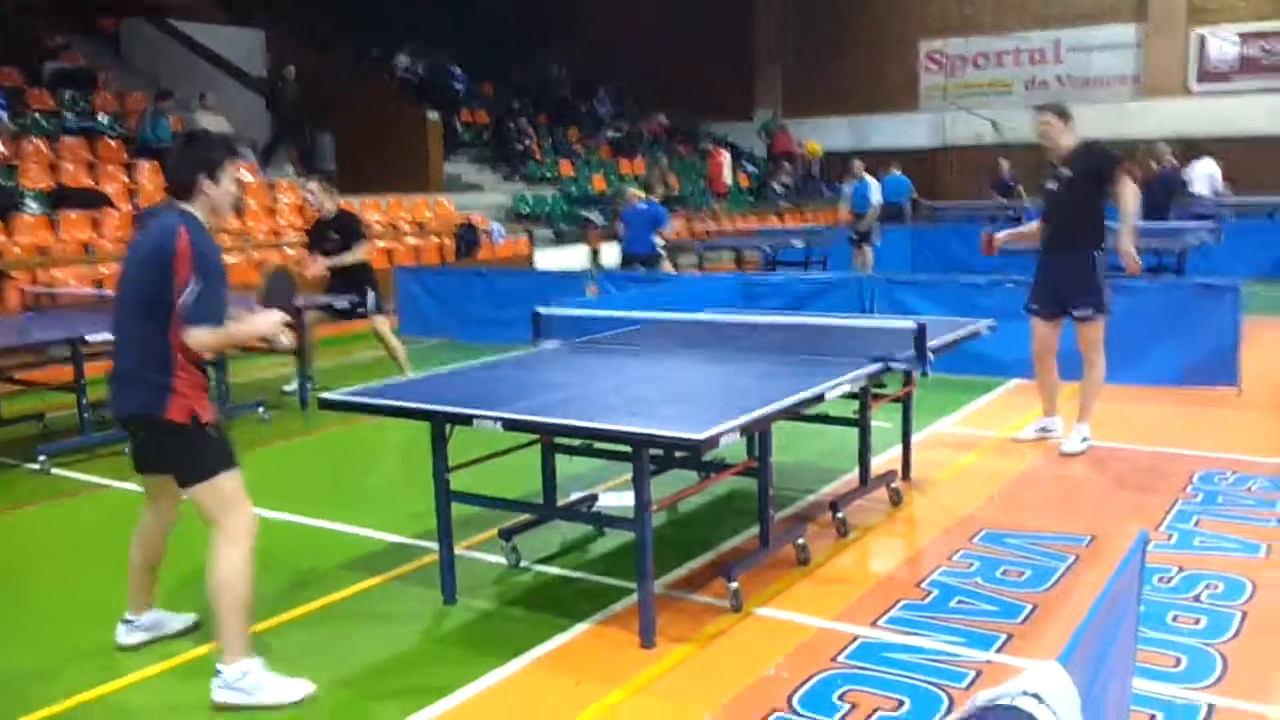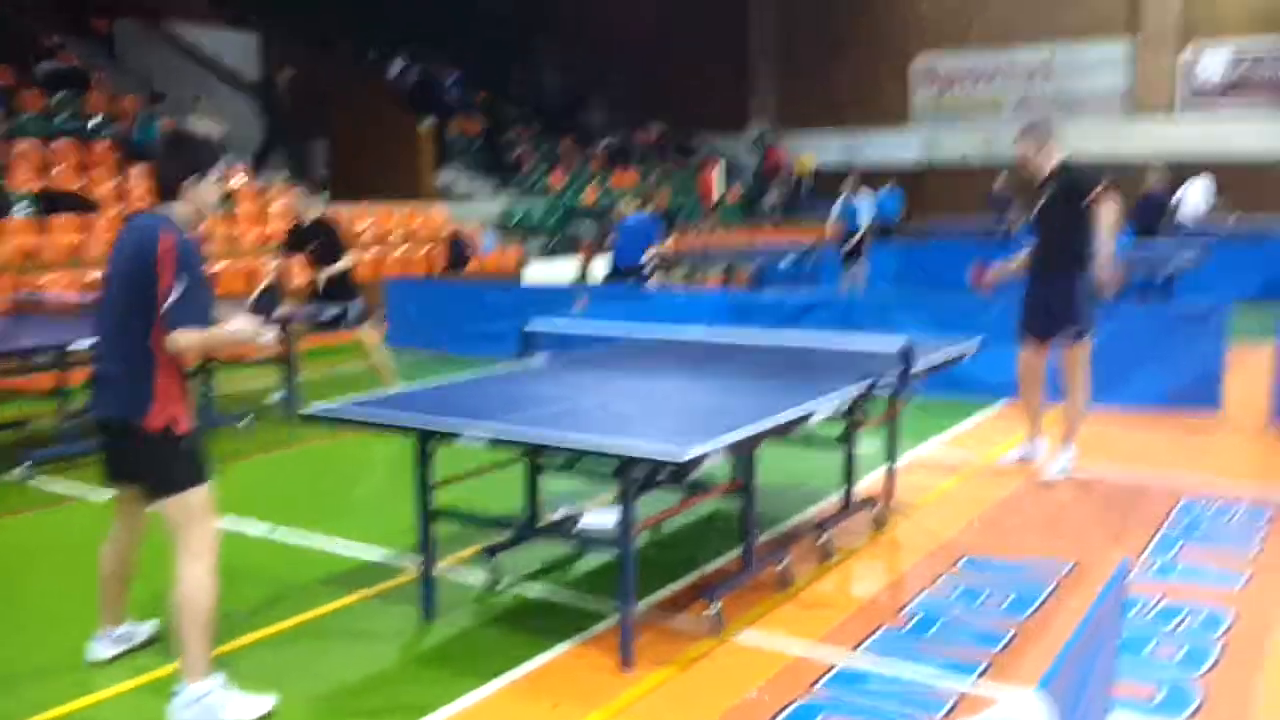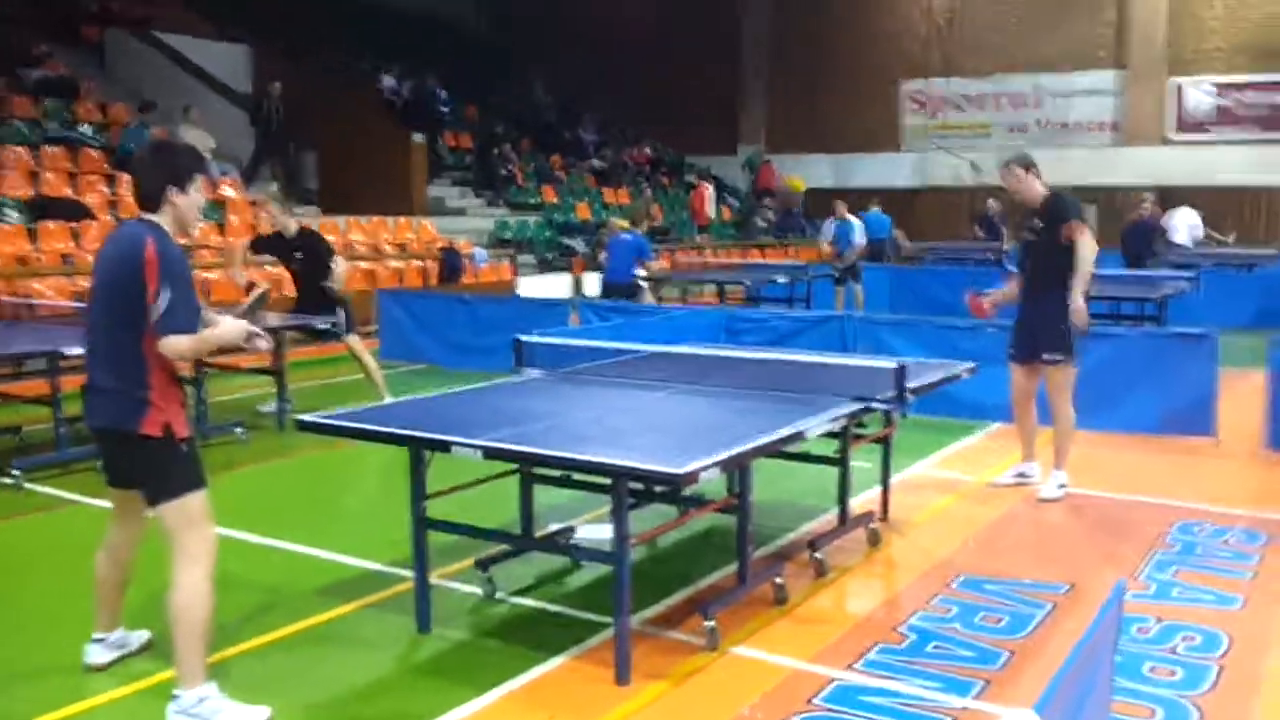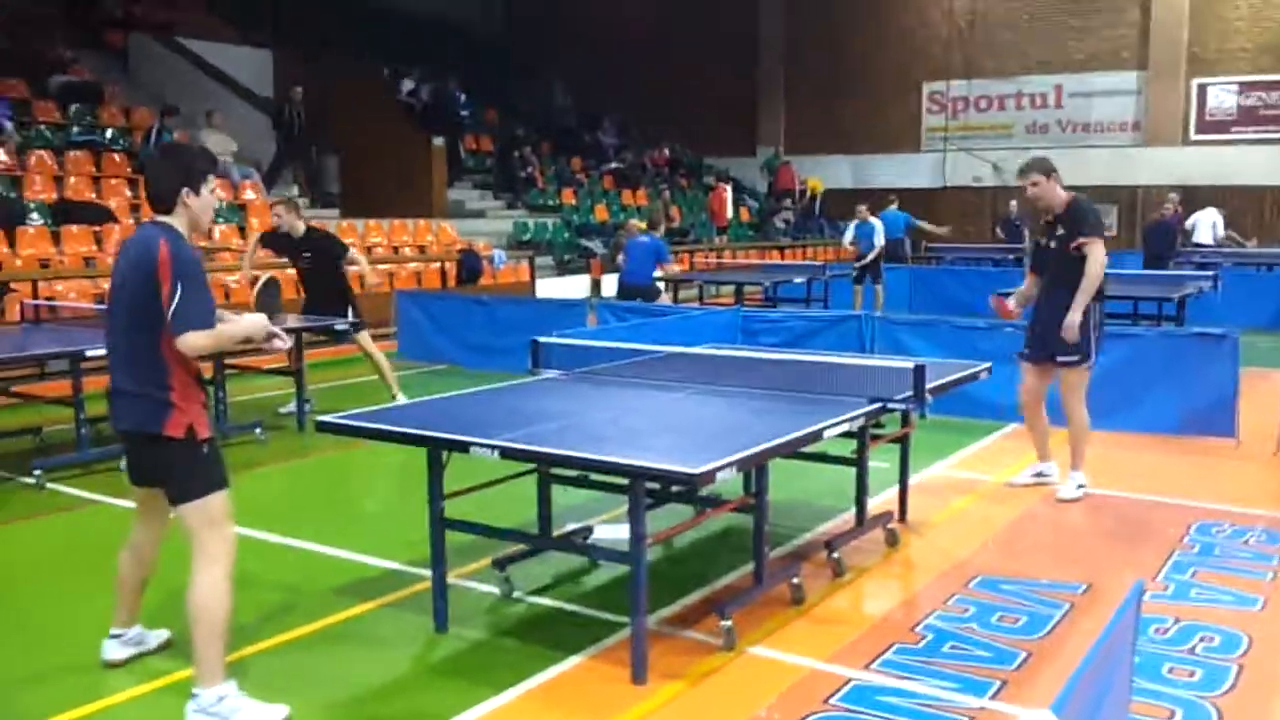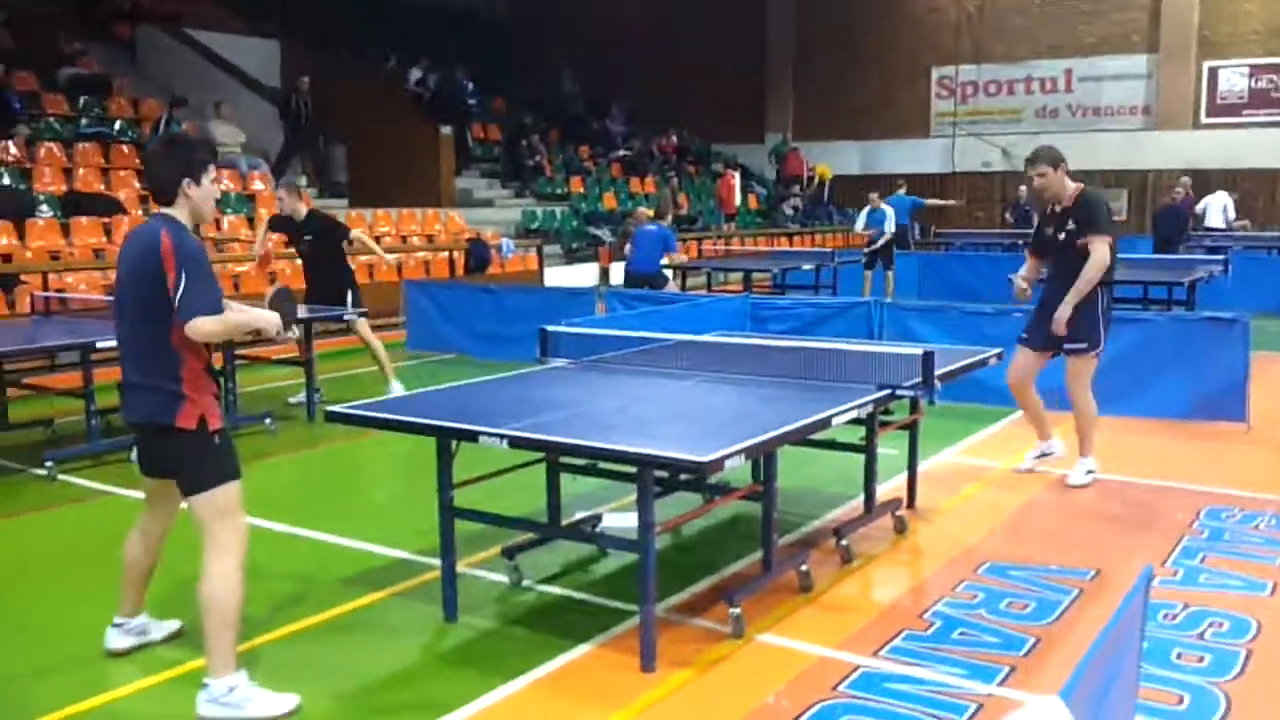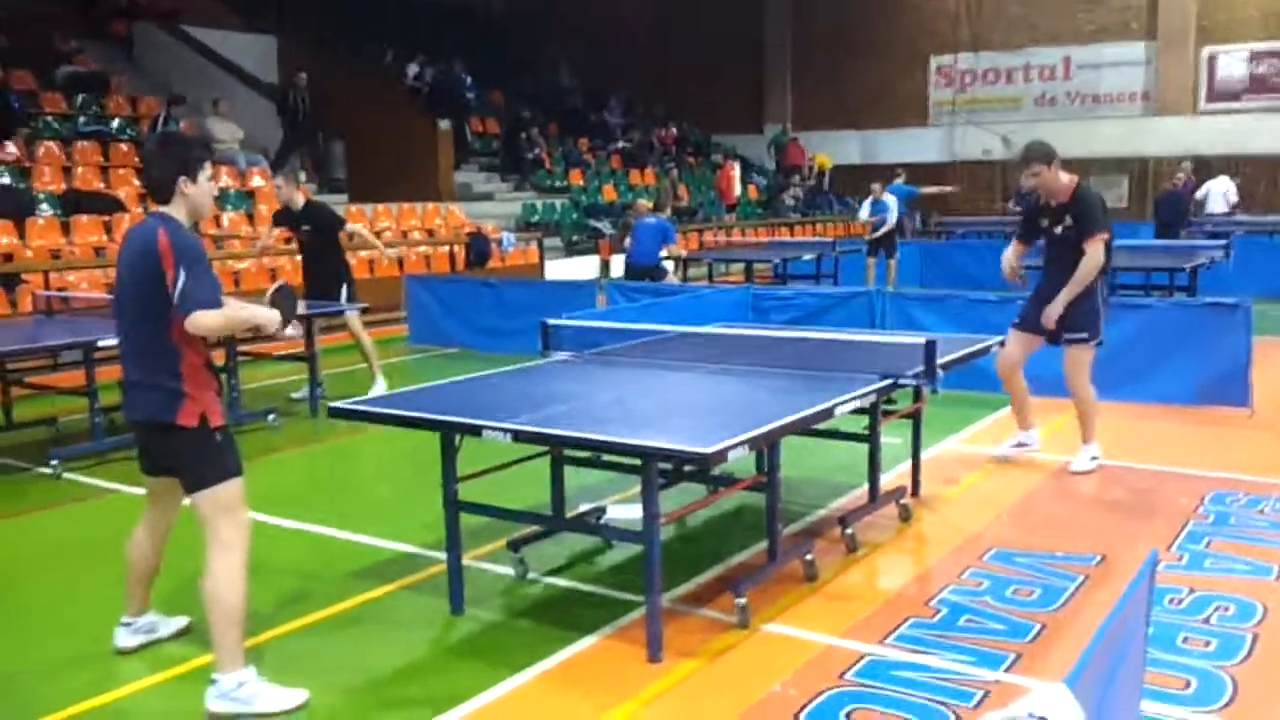
dt=0.1s
person 1, frame 1
left shoulder: (152, 230)
right shoulder: (193, 241)
right elbow: (200, 337)
left wrist: (239, 324)
right wrist: (256, 328)
left hip: (139, 395)
right hip: (174, 400)
left knee: (161, 505)
right knee: (235, 523)
left ankle: (139, 617)
right ankle: (236, 672)
person 1, frame 2
left shoulder: (136, 232)
right shoulder: (176, 245)
right elbow: (185, 341)
left wrist: (228, 326)
right wrist: (235, 333)
left hip: (114, 401)
right hip: (153, 409)
left knee: (128, 516)
right knee: (199, 540)
left ankle: (111, 631)
person 1, frame 3
left shoulder: (120, 241)
right shoulder: (162, 252)
right elbow: (176, 346)
left wrist: (218, 326)
right wrist: (224, 333)
left hip: (110, 407)
right hip: (149, 415)
left knee: (125, 521)
right knee: (196, 546)
left ankle: (105, 637)
person 1, frame 4
left shoulder: (136, 245)
right shoulder: (175, 253)
right elbow: (194, 341)
left wrist: (237, 324)
right wrist: (246, 327)
left hip: (135, 410)
right hip: (172, 416)
left knee: (150, 521)
right knee: (216, 546)
left ankle: (123, 633)
person 1, frame 5
left shoulder: (141, 238)
right shoulder: (179, 243)
right elbow: (202, 328)
left wrist: (240, 314)
right wrist: (254, 318)
left hip: (147, 402)
right hip: (183, 407)
left knee: (157, 510)
right knee: (227, 536)
left ankle: (127, 623)
person 1, frame 6
left shoulder: (139, 236)
right shoulder: (176, 240)
right elbow: (202, 321)
left wrist: (244, 314)
right wrist: (254, 314)
left hip: (147, 398)
right hip: (185, 404)
left knee: (159, 508)
right knee: (230, 534)
left ankle: (135, 621)
person 2, frame 1
left shoulder: (1092, 154)
right shoulder: (1053, 172)
left elbow: (1128, 189)
left wrist: (1125, 238)
right wrist: (1007, 235)
left hip: (1084, 262)
right hip: (1050, 264)
left knee: (1091, 351)
right knee: (1041, 350)
left ankle: (1082, 427)
right ankle: (1050, 420)
person 2, frame 2
left shoulder: (1071, 176)
right shoulder: (1042, 192)
left elbow: (1108, 205)
left wrist: (1103, 257)
right wrist: (999, 271)
left hip: (1073, 284)
right hip: (1040, 286)
left knee: (1074, 374)
right knee: (1028, 372)
left ankle: (1066, 452)
right ankle: (1033, 444)
person 2, frame 3
left shoulder: (1059, 204)
right shoulder: (1031, 222)
left elbow: (1086, 243)
left wrist: (1077, 294)
right wrist: (994, 299)
left hip: (1059, 309)
right hip: (1030, 310)
left knee: (1058, 397)
right knee: (1021, 395)
left ankle: (1059, 474)
right ankle: (1028, 465)
person 2, frame 4
left shoulder: (1081, 210)
right shoulder: (1045, 228)
left elbow: (1097, 260)
left wrist: (1077, 310)
right wrist: (1016, 300)
left hip: (1077, 317)
right hip: (1046, 316)
left knee: (1071, 400)
right knee: (1029, 398)
left ankle: (1077, 474)
right ankle: (1046, 466)
person 2, frame 5
left shoulder: (1090, 204)
right shoulder: (1047, 216)
left elbow: (1100, 258)
right elbow: (1035, 260)
left wrist: (1068, 304)
right wrist: (1022, 279)
left hip: (1085, 304)
right hip: (1050, 301)
left knee: (1077, 388)
right knee: (1017, 378)
left ankle: (1087, 460)
right ankle: (1047, 442)
person 2, frame 6
left shoulder: (1086, 200)
right shoulder: (1039, 206)
left elbow: (1095, 257)
right elbow: (1019, 244)
left wrist: (1060, 302)
right wrist: (1009, 260)
left hip: (1085, 296)
right hip: (1047, 290)
left knee: (1076, 379)
right knee: (1007, 363)
left ankle: (1089, 446)
right ankle: (1026, 433)
person 3, frame 1
left shoulder: (348, 220)
right shoulder: (317, 227)
left elbow: (362, 254)
right elbow: (313, 257)
left wrist: (328, 262)
left hip: (362, 284)
right hip: (336, 285)
left knee: (381, 330)
right knee: (305, 321)
left ankle: (408, 375)
person 3, frame 2
left shoulder: (327, 228)
right shoulder: (297, 232)
left elbow: (349, 259)
right elbow: (284, 258)
left wrist: (325, 274)
left hip: (345, 292)
right hip: (322, 293)
left knee: (366, 339)
left ankle: (392, 385)
person 3, frame 3
left shoulder: (311, 239)
right shoulder: (274, 240)
left elbow: (339, 264)
right elbow: (244, 248)
left wrist: (337, 282)
right wrist: (237, 271)
left hip: (330, 301)
right hip: (305, 303)
left knee: (355, 348)
left ankle: (386, 398)
person 3, frame 4
left shoulder: (320, 238)
right shoulder: (281, 238)
left elbow: (355, 256)
right elbow: (255, 240)
left wrist: (369, 275)
right wrist: (247, 268)
left hip: (341, 300)
right hip: (314, 303)
left knee: (367, 346)
left ankle: (398, 396)
person 3, frame 5
left shoulder: (322, 221)
right shoulder: (285, 221)
left elbow: (357, 236)
right elbow: (265, 226)
left wrist: (383, 255)
right wrist: (259, 246)
left hip: (342, 285)
right hip: (316, 289)
left knee: (363, 333)
left ankle: (393, 383)
right ankle: (313, 389)
person 3, frame 6
left shoulder: (319, 211)
right shoulder: (286, 213)
left elbow: (354, 230)
right elbow: (274, 223)
left wrist: (383, 249)
right wrist: (265, 239)
left hip: (338, 277)
right hip: (314, 281)
left knee: (354, 326)
left ankle: (379, 379)
